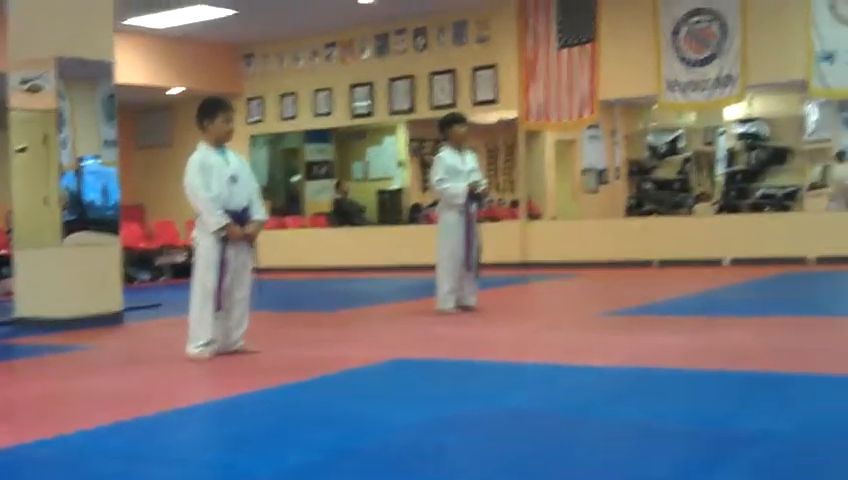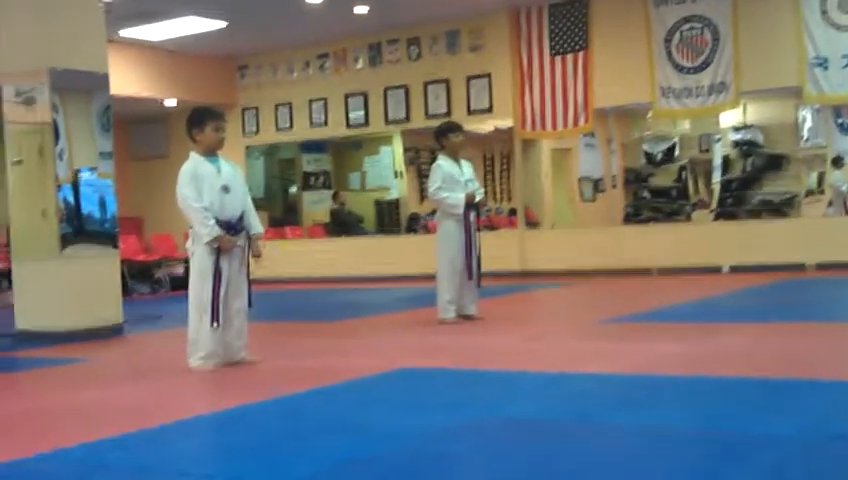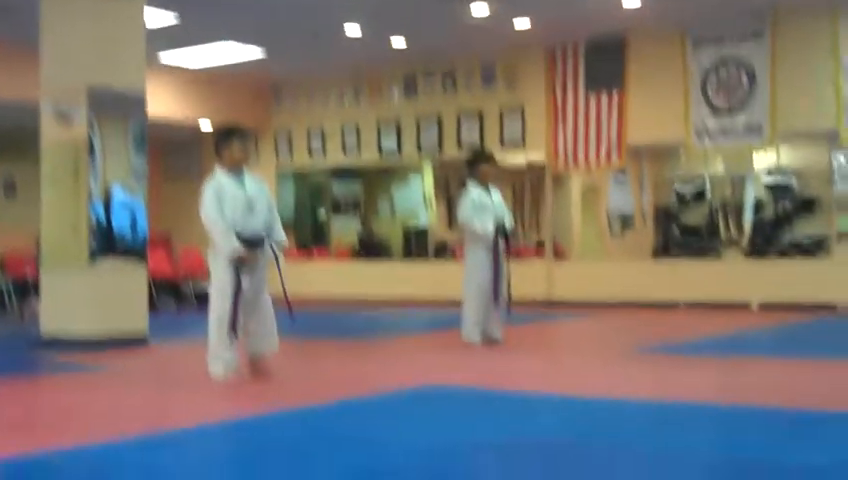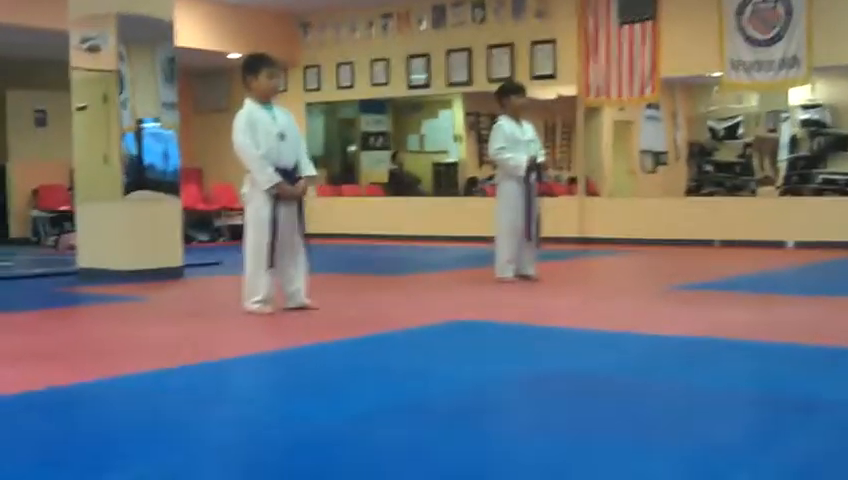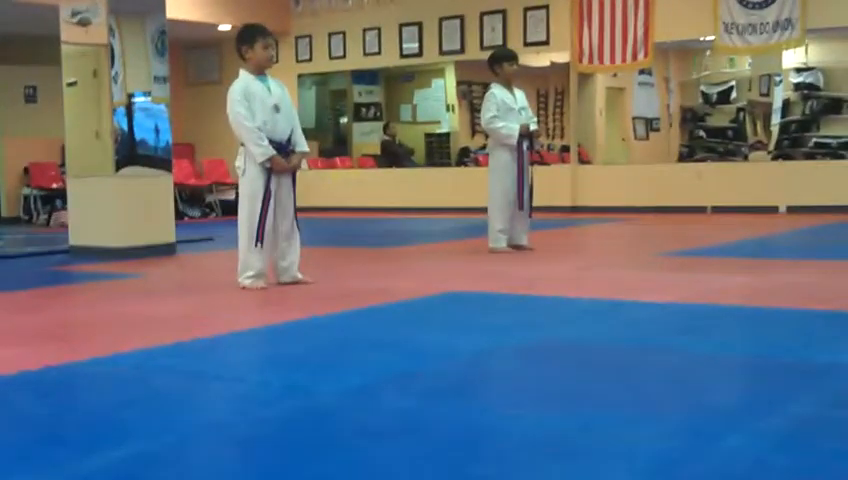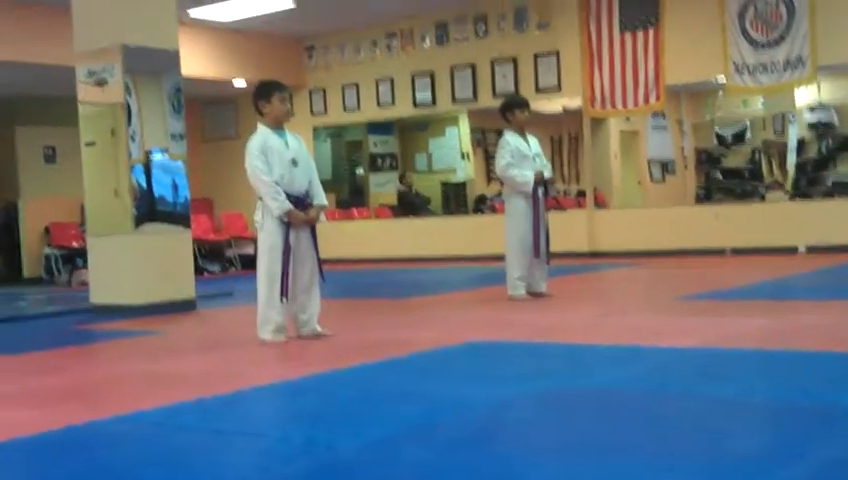
dt=0.5s
person 1, frame 1
left shoulder: (237, 159)
right shoulder: (198, 160)
left elbow: (252, 191)
right elbow: (201, 198)
left wrist: (256, 221)
right wrist: (226, 226)
left hip: (242, 232)
right hip: (214, 233)
left knee: (238, 289)
right knee: (208, 288)
left ankle: (232, 340)
right ankle: (201, 344)
person 1, frame 2
left shoulder: (231, 168)
right shoulder: (190, 169)
left elbow: (246, 203)
right elbow: (192, 208)
left wrist: (255, 235)
right wrist: (217, 236)
left hip: (236, 241)
right hip: (208, 243)
left knee: (237, 300)
right knee: (205, 300)
left ankle: (234, 352)
right ankle: (202, 356)
person 1, frame 3
left shoulder: (257, 184)
right shoulder: (214, 186)
left elbow: (270, 214)
right elbow: (214, 223)
left wrist: (279, 242)
right wrist: (237, 251)
left hip: (257, 255)
right hip: (229, 258)
left knee: (260, 309)
right knee: (225, 312)
left ankle: (259, 357)
right ankle: (222, 365)
person 1, frame 4
left shoulder: (285, 115)
right shoulder: (245, 116)
left elbow: (299, 147)
right elbow: (250, 155)
left wrist: (306, 176)
right wrist: (276, 184)
left hip: (291, 187)
right hip: (263, 189)
left knee: (293, 244)
right knee: (261, 244)
left ankle: (295, 297)
right ankle: (257, 299)
person 1, frame 5
left shoulder: (278, 87)
right shoulder: (240, 88)
left elbow: (292, 120)
right elbow: (245, 127)
left wrist: (298, 152)
right wrist: (271, 157)
left hip: (285, 160)
right hip: (257, 162)
left knee: (286, 218)
right knee: (255, 218)
left ankle: (288, 271)
right ankle: (251, 274)
person 1, frame 6
left shoulder: (296, 140)
right shoulder: (258, 142)
left elbow: (311, 173)
right elbow: (262, 181)
left wrist: (317, 205)
right wrist: (288, 210)
left hip: (303, 213)
right hip: (275, 215)
left knee: (307, 270)
right knee: (273, 272)
left ankle: (307, 324)
right ankle: (271, 328)
person 2, frame 1
left shoulder: (470, 157)
right shoulder: (443, 157)
left elbow: (478, 180)
right elbow: (437, 185)
left wrist: (481, 190)
right wrist: (464, 189)
left hip: (469, 211)
right hip: (451, 212)
left knee: (470, 256)
right knee: (450, 257)
left ankle: (466, 299)
right ankle: (446, 302)
person 2, frame 2
left shoulder: (466, 166)
right shoulder: (439, 166)
left elbow: (476, 189)
right elbow: (434, 194)
left wrist: (479, 199)
right wrist: (462, 199)
left hip: (467, 221)
right hip: (450, 221)
left knee: (470, 265)
right knee: (450, 266)
left ankle: (466, 308)
right ankle: (447, 312)
person 2, frame 3
left shoulder: (495, 194)
right shoulder: (471, 194)
left elbow: (505, 217)
right elbow: (465, 220)
left wrist: (506, 227)
right wrist: (490, 228)
left hip: (496, 247)
right hip: (478, 247)
left knee: (497, 289)
right knee: (477, 290)
left ankle: (492, 331)
right ankle: (472, 334)
person 2, frame 4
left shoulder: (528, 127)
right shoulder: (501, 126)
left elbow: (538, 150)
right elbow: (496, 153)
left wrist: (539, 161)
right wrist: (523, 163)
left hip: (528, 181)
right hip: (510, 181)
left knee: (529, 225)
right knee: (509, 226)
left ankle: (524, 269)
right ankle: (505, 271)
person 2, frame 5
left shoulder: (520, 94)
right shoulder: (493, 94)
left elbow: (530, 118)
right elbow: (488, 122)
left wrist: (532, 129)
right wrist: (516, 130)
left hip: (521, 150)
right hip: (502, 150)
left knee: (522, 195)
right knee: (502, 195)
left ankle: (518, 238)
right ankle: (498, 241)
person 2, frame 6
left shoulder: (533, 141)
right shoulder: (507, 141)
left elbow: (544, 165)
right elbow: (504, 170)
left wrist: (546, 176)
right wrist: (531, 178)
left hip: (536, 196)
right hip: (518, 197)
left knee: (539, 241)
right knee: (519, 242)
left ankle: (536, 286)
right ankle: (516, 288)
